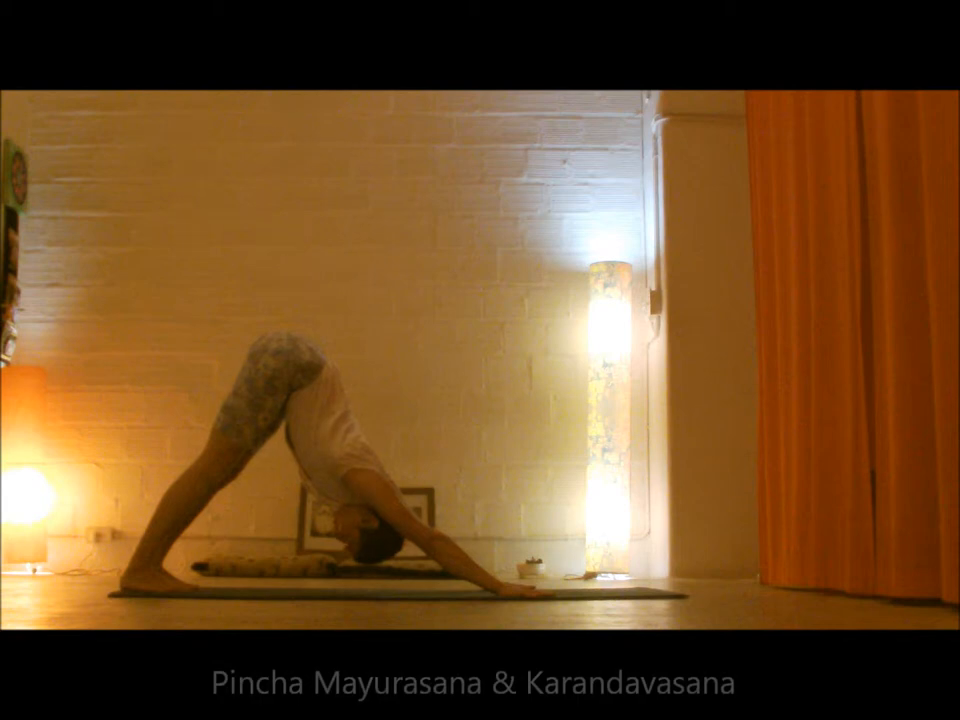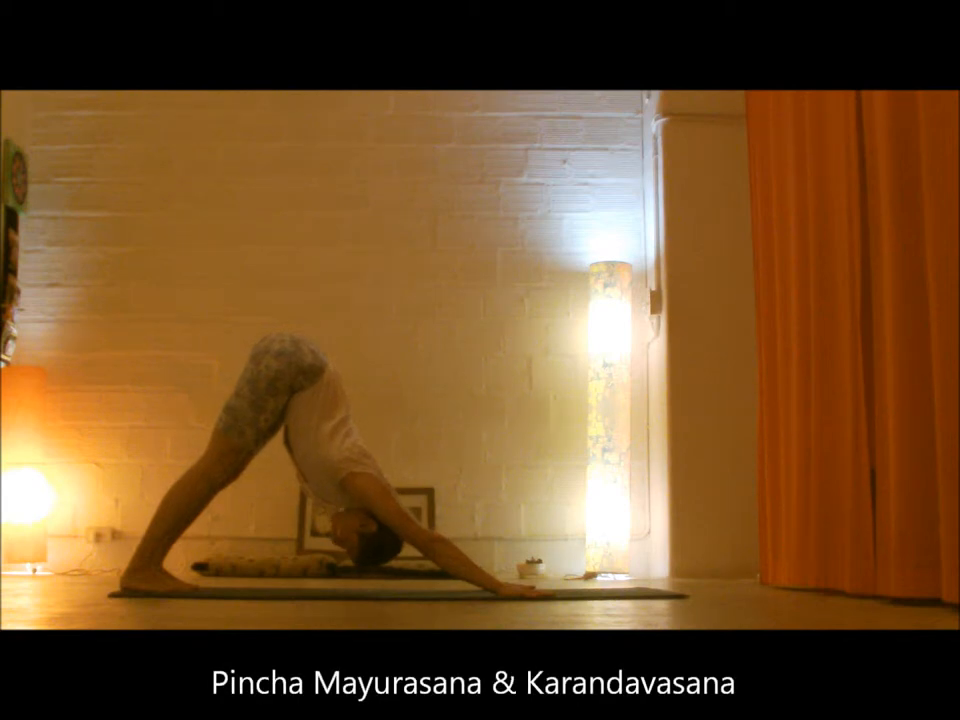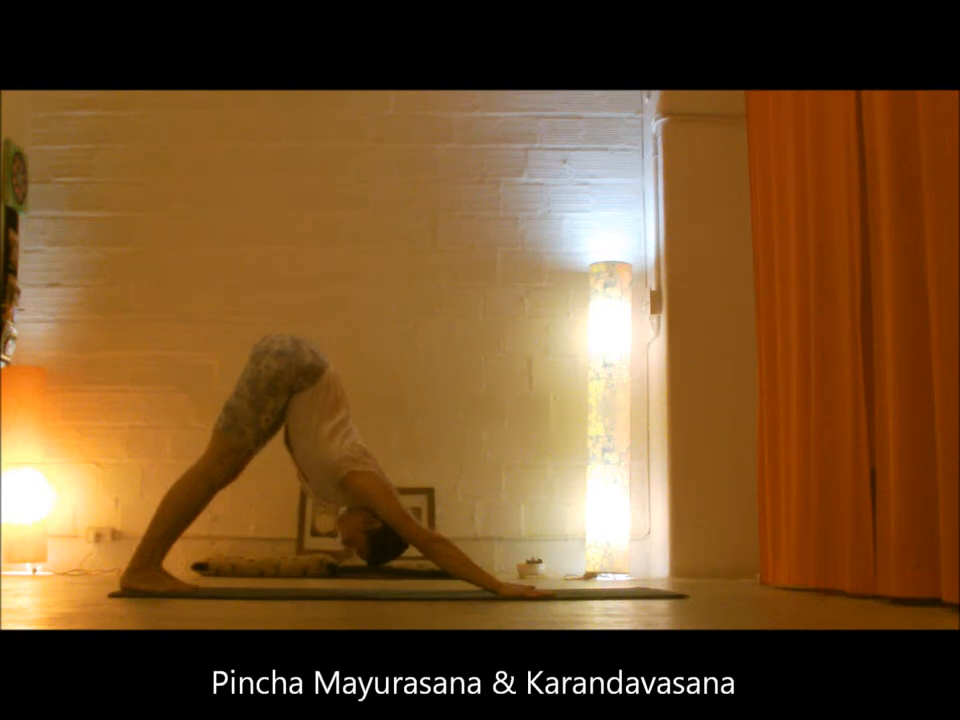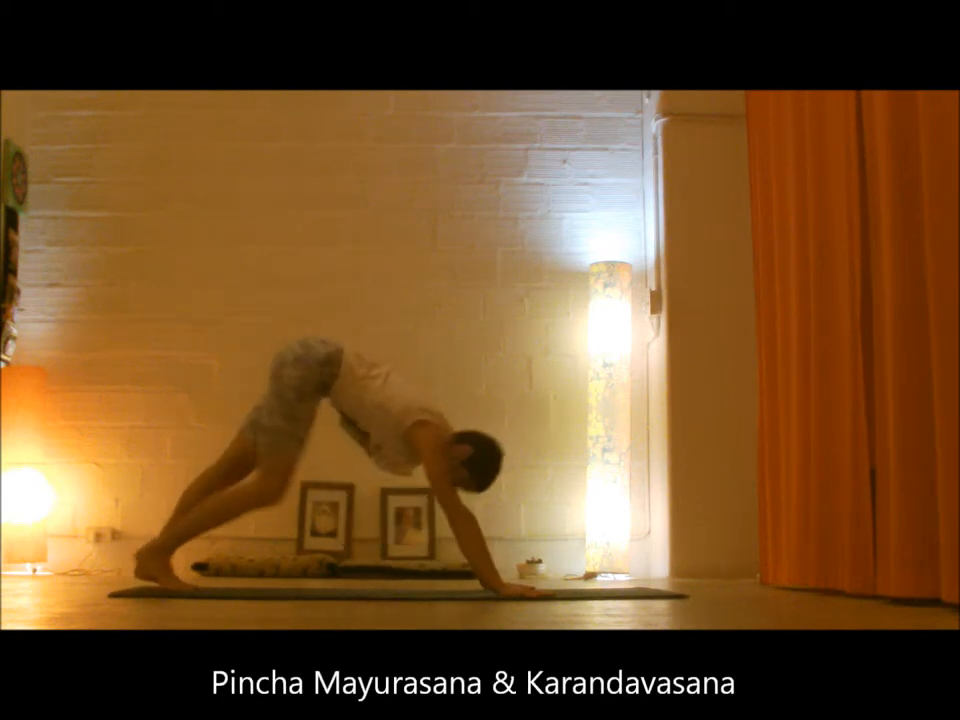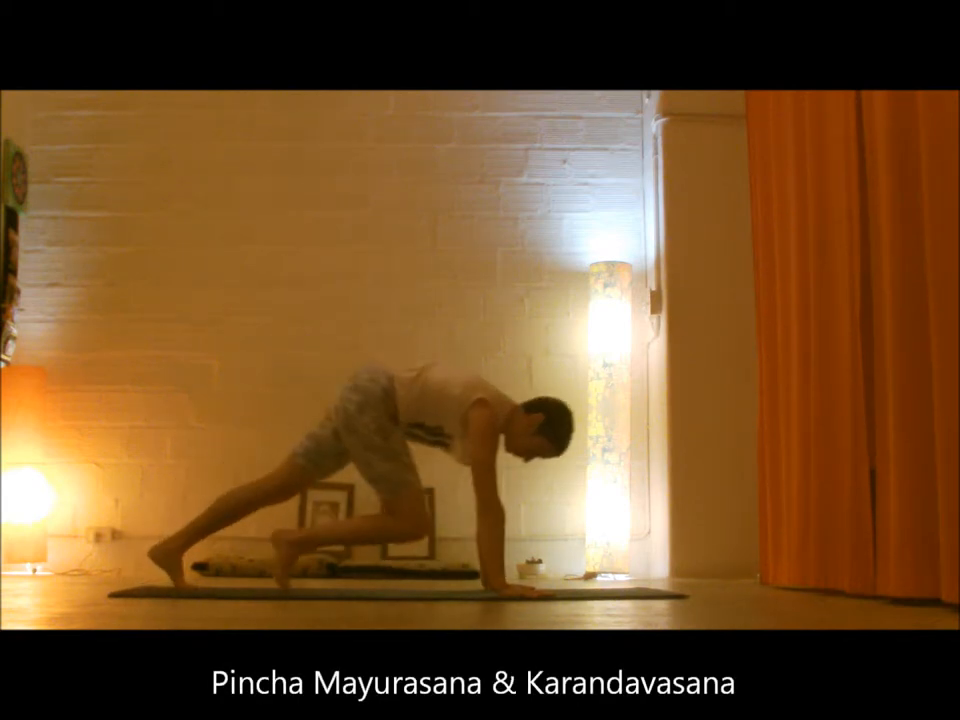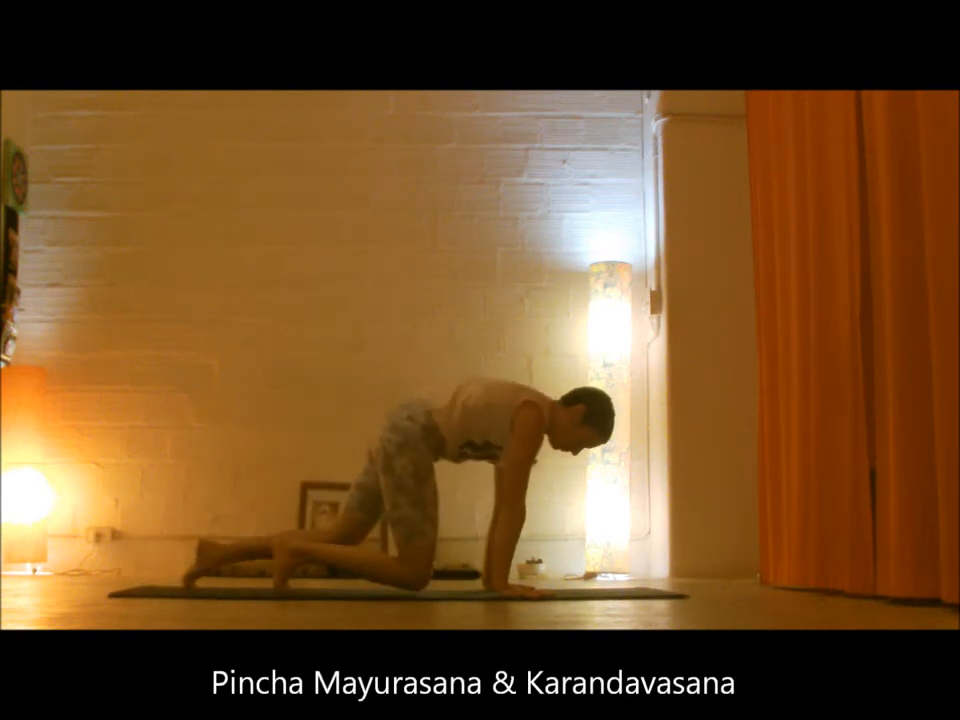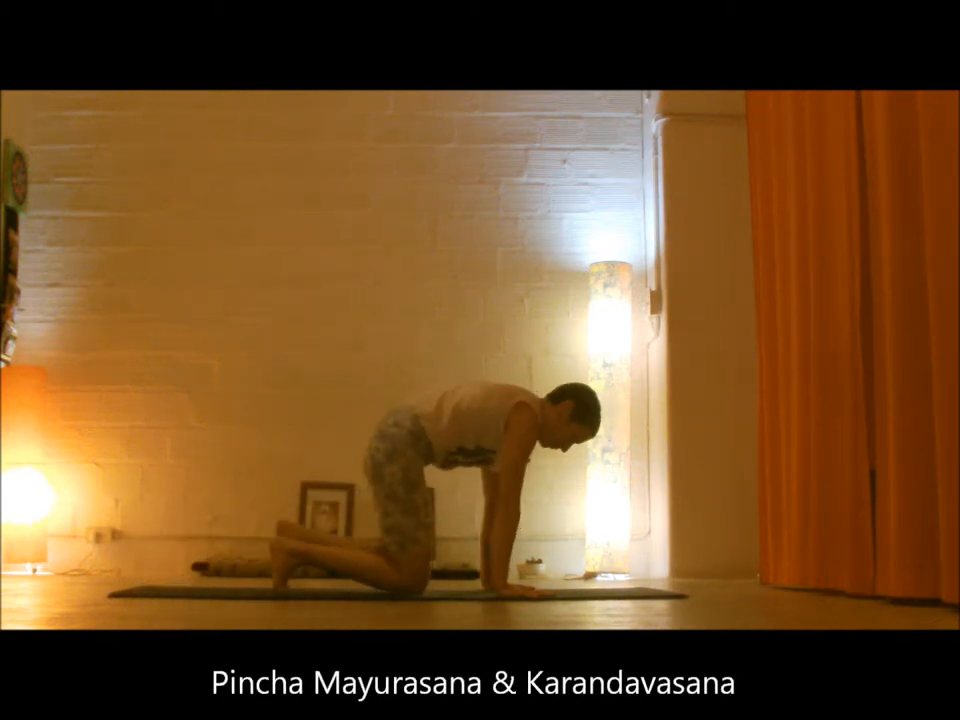
dt=0.5s
person 1, frame 1
right shoulder: (361, 480)
left elbow: (429, 539)
right elbow: (431, 540)
left hip: (291, 370)
right hip: (283, 359)
left knee: (225, 471)
right knee: (212, 468)
left ankle: (150, 567)
right ankle: (140, 568)
person 1, frame 2
right shoulder: (358, 484)
left elbow: (429, 542)
right elbow: (430, 542)
left hip: (291, 367)
right hip: (285, 360)
left knee: (225, 473)
right knee: (215, 468)
left ankle: (149, 566)
right ankle: (140, 567)
person 1, frame 3
left shoulder: (368, 491)
right shoulder: (361, 483)
left elbow: (426, 541)
right elbow: (429, 540)
left hip: (291, 372)
right hip: (285, 364)
left knee: (225, 473)
right knee: (214, 468)
left ankle: (150, 566)
right ankle: (140, 568)
person 1, frame 4
left shoulder: (435, 436)
right shoulder: (431, 438)
left elbow: (458, 515)
right elbow: (458, 514)
left wrist: (487, 575)
right wrist: (497, 583)
left hip: (310, 367)
right hip: (310, 365)
left knee: (232, 467)
right knee: (269, 489)
left ankle: (157, 558)
right ankle: (156, 551)
person 1, frame 5
left shoulder: (496, 416)
right shoulder: (487, 415)
left elbow: (486, 506)
right elbow: (489, 505)
left wrist: (491, 576)
right wrist: (497, 581)
left hip: (365, 401)
right hip: (370, 401)
left knee: (275, 486)
right knee: (412, 524)
left ankle: (172, 548)
right ankle: (298, 541)
person 1, frame 6
left shoulder: (515, 423)
right shoulder: (534, 416)
left elbow: (502, 507)
right elbow: (513, 507)
left wrist: (490, 577)
right wrist: (501, 582)
left hip: (404, 430)
right hip: (413, 439)
left knee: (338, 539)
right knee: (415, 574)
left ankle: (221, 552)
right ankle: (297, 549)
person 1, frame 7
left shoulder: (504, 423)
right shoulder: (527, 416)
left elbow: (493, 506)
right elbow: (508, 505)
left wrist: (489, 577)
right wrist: (501, 582)
left hip: (393, 440)
right hip: (399, 447)
left knee: (406, 561)
right knee: (411, 580)
left ankle: (298, 537)
right ankle: (295, 551)
